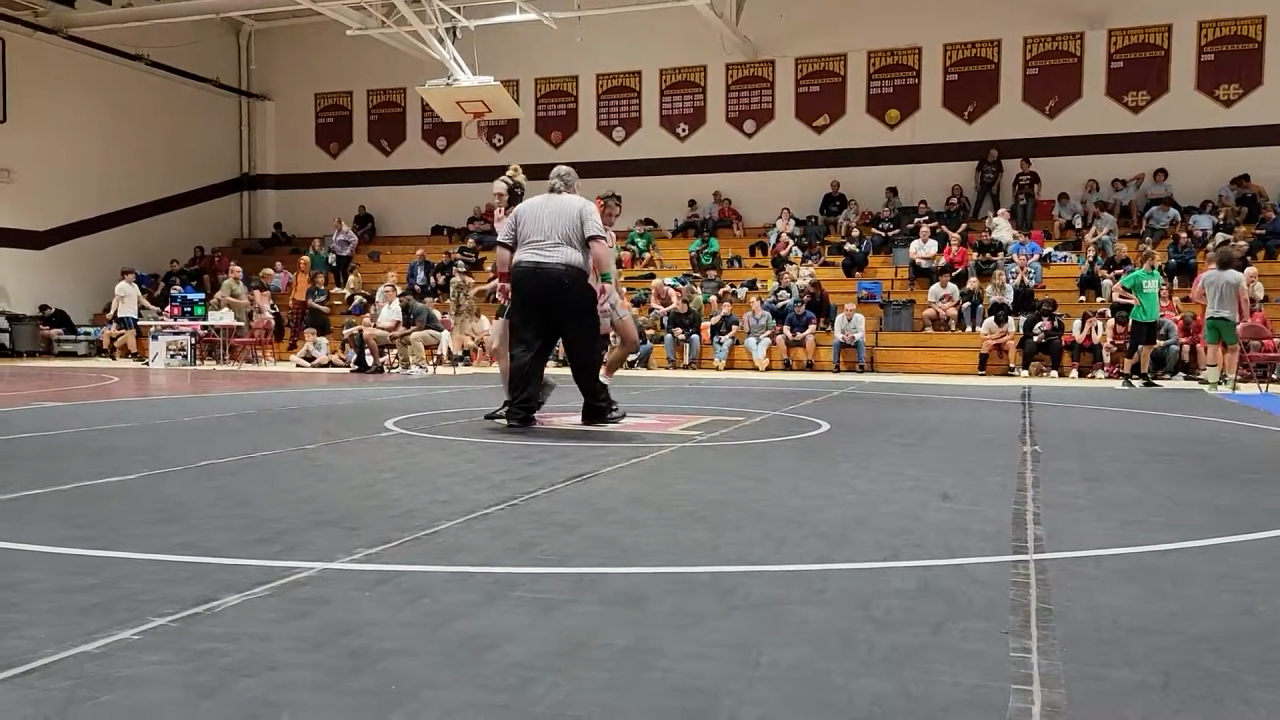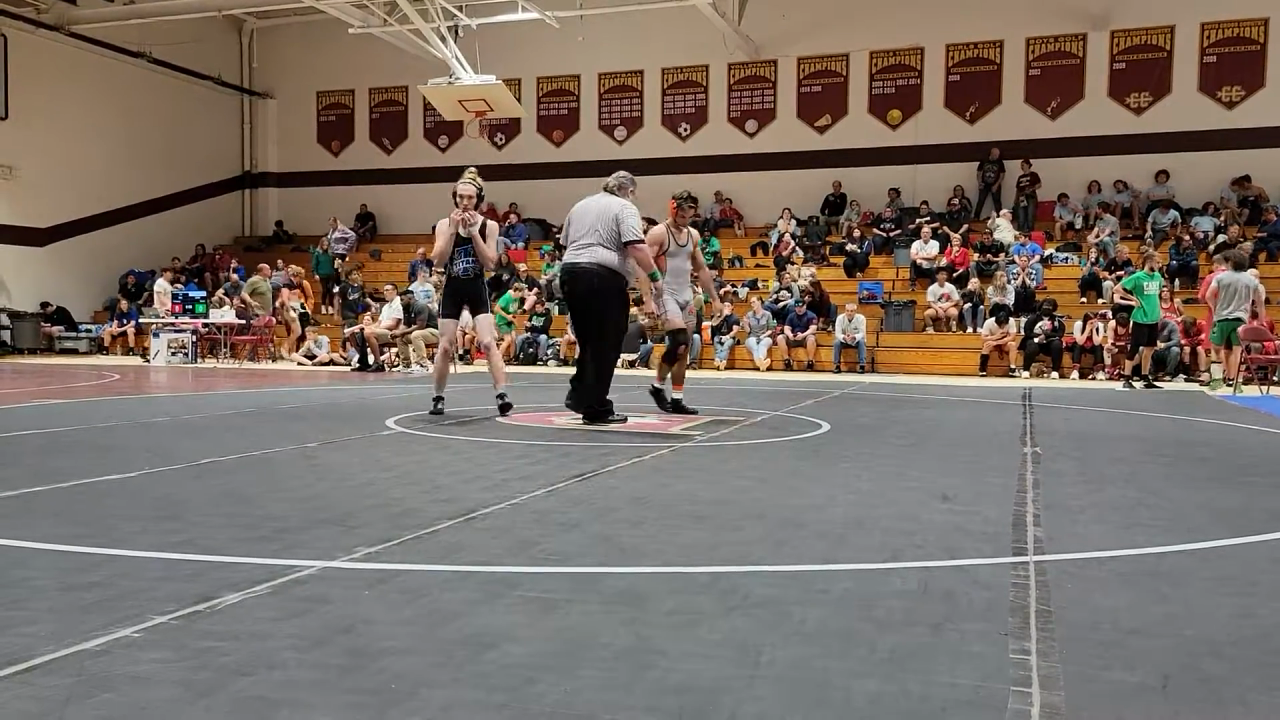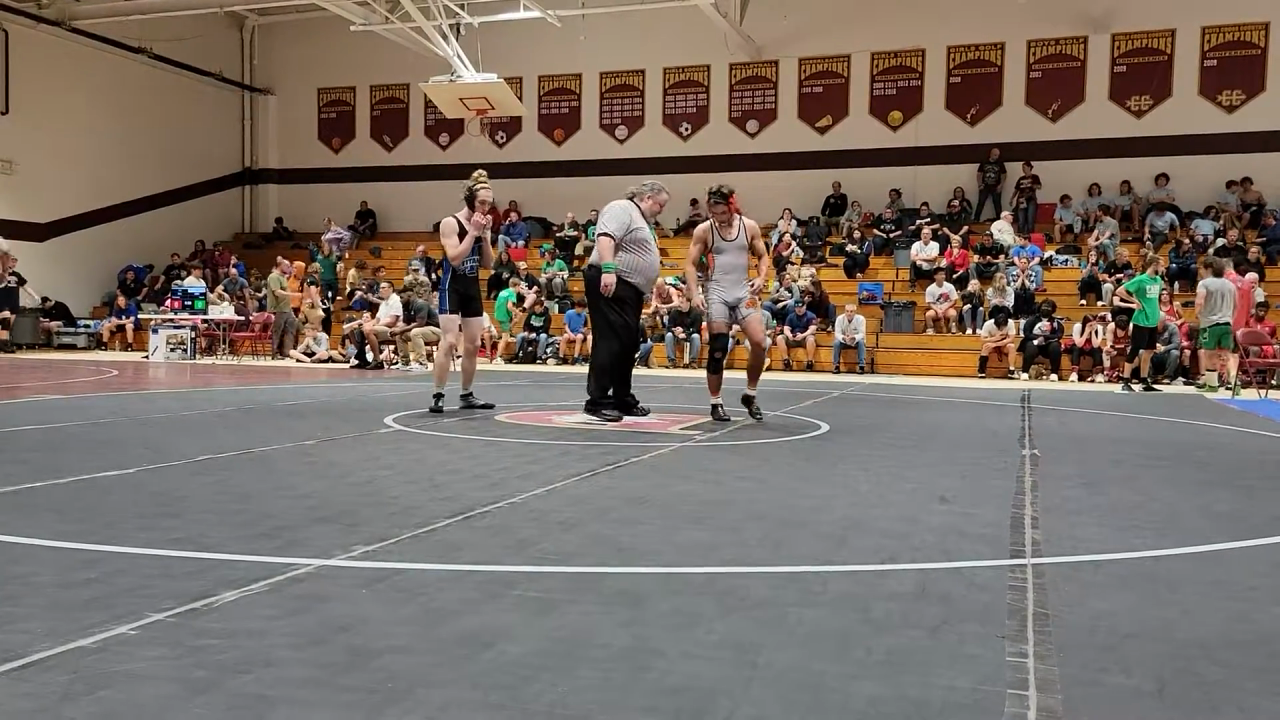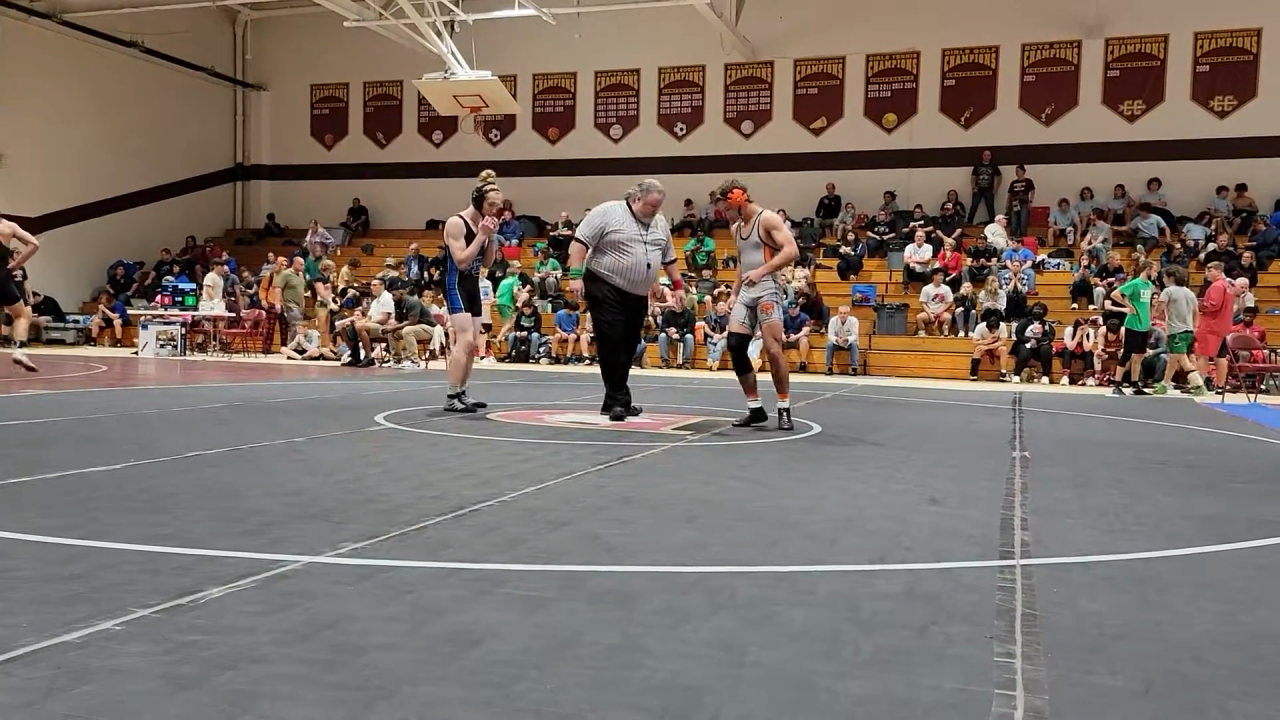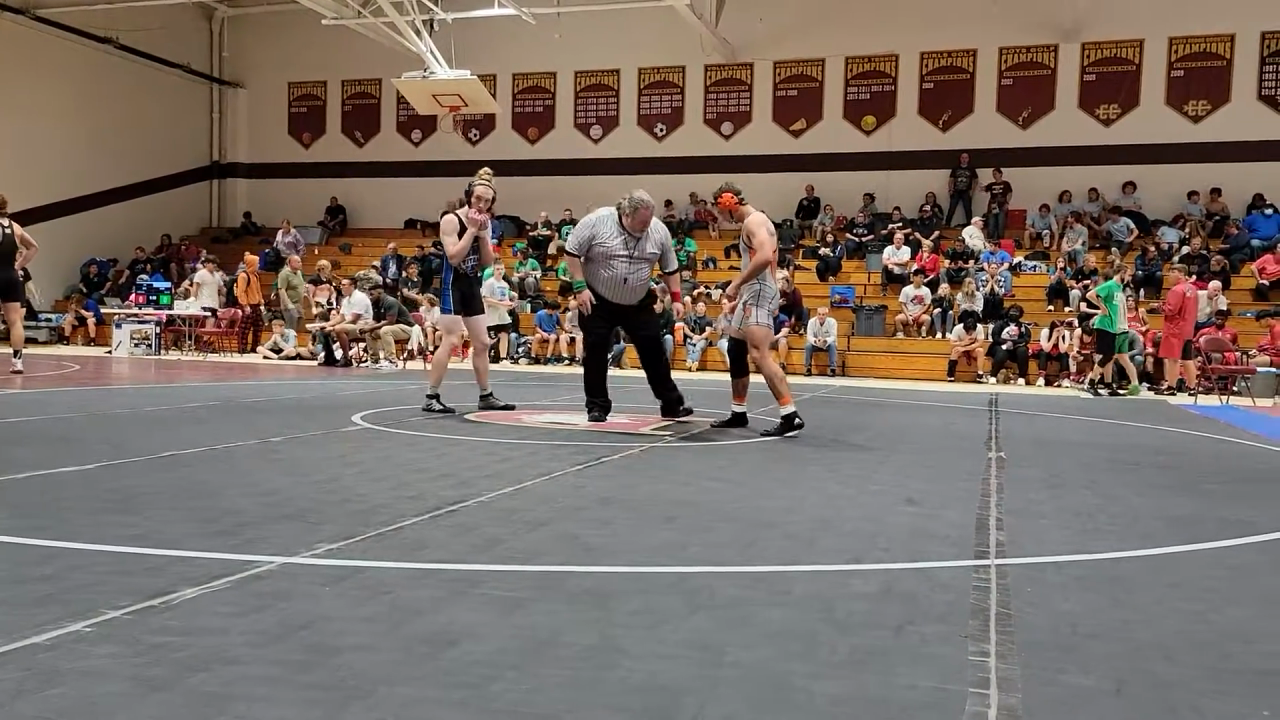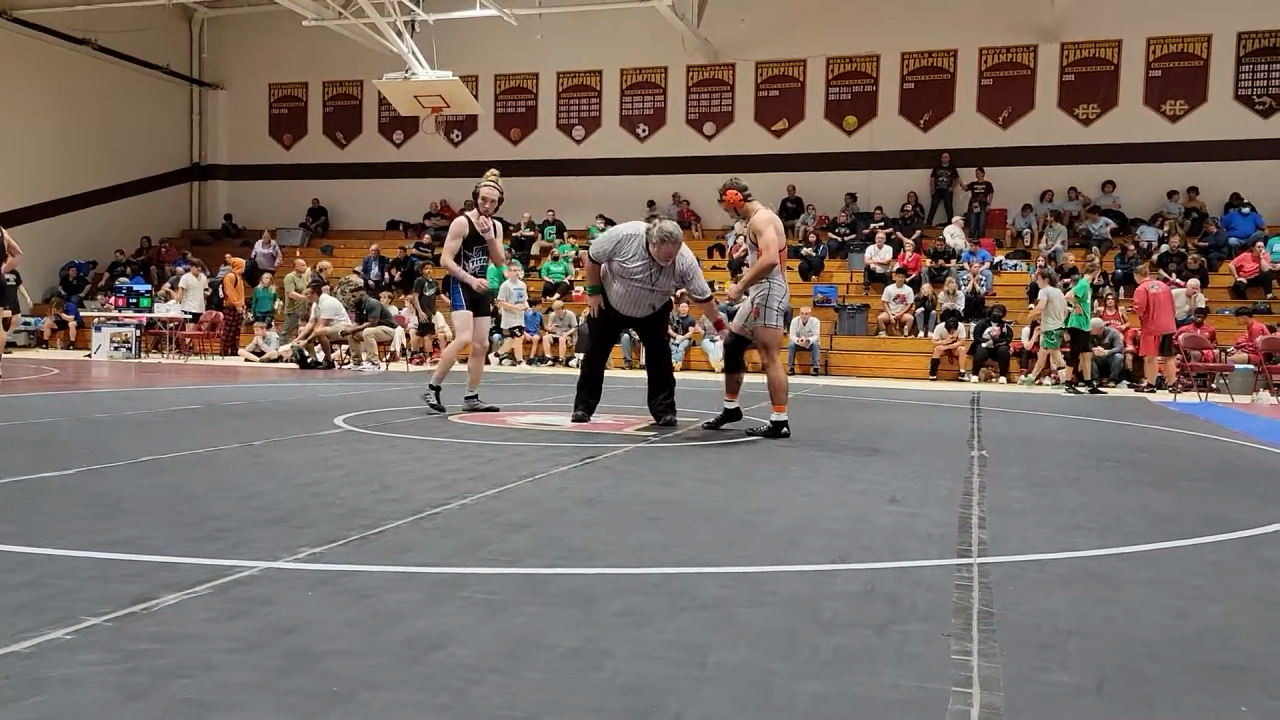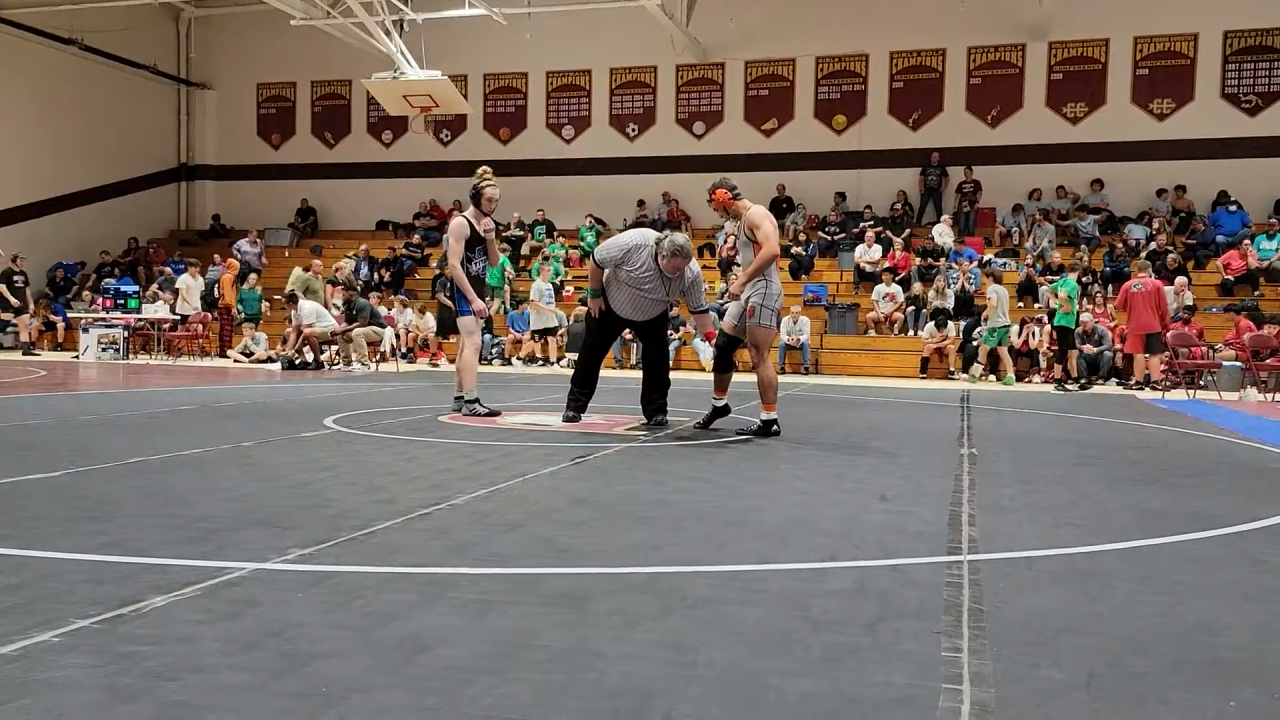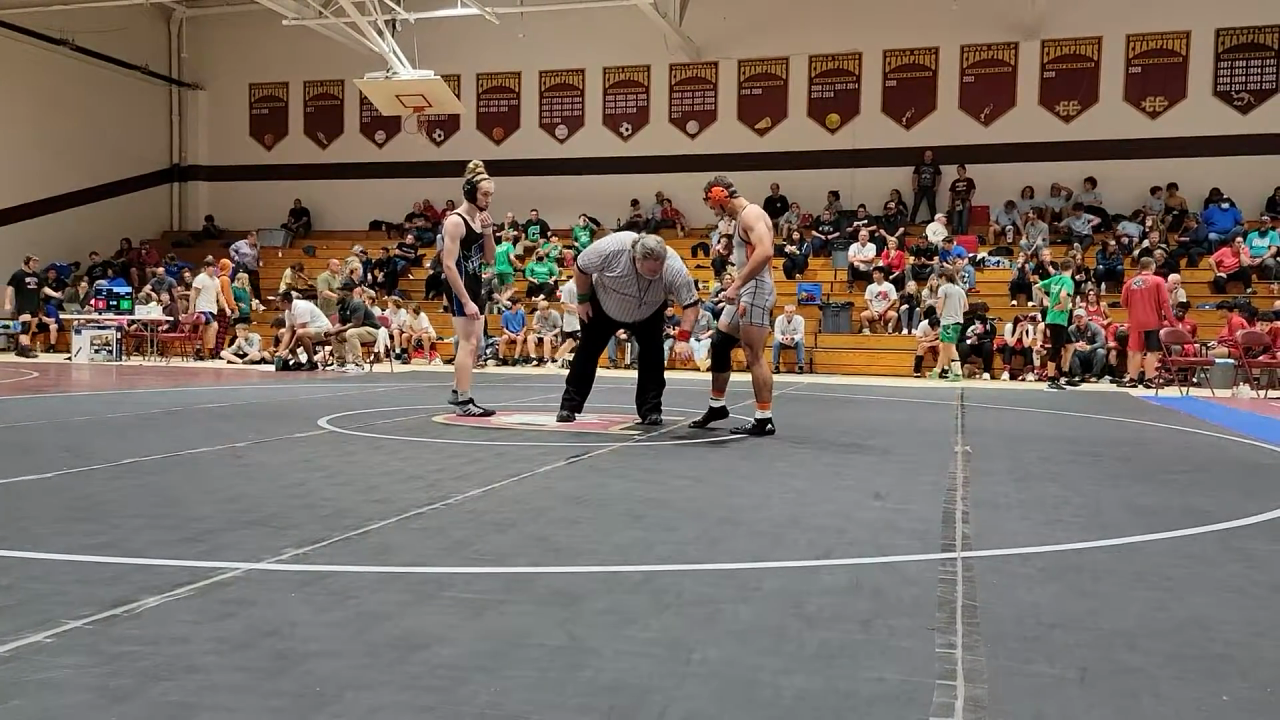
dt=0.5s
person 1, frame 1
left shoulder: (526, 222)
right shoulder: (511, 223)
left elbow: (515, 261)
left wrist: (501, 228)
right wrist: (491, 285)
left hip: (522, 290)
right hip: (511, 290)
left knee: (501, 348)
right knee: (504, 348)
left ankle: (516, 402)
right ankle: (540, 385)
person 1, frame 2
left shoulder: (489, 226)
right shoulder: (444, 224)
left elbow: (489, 263)
right elbow: (437, 261)
left wrist: (474, 232)
right wrist: (454, 229)
left hip: (477, 289)
right hip: (452, 289)
left knee: (487, 342)
right knee: (446, 346)
left ankle: (502, 396)
right ankle: (438, 398)
person 1, frame 3
left shoulder: (483, 226)
right shoulder: (450, 223)
left elbow: (488, 263)
right elbow: (455, 259)
left wrist: (484, 235)
right wrist: (472, 232)
left hip: (473, 287)
right hip: (452, 286)
left knee: (473, 345)
right knee: (450, 341)
left ankle: (466, 395)
right ankle: (438, 396)
person 1, frame 4
left shoulder: (484, 225)
right shoulder: (456, 223)
left elbow: (486, 263)
right elbow: (461, 262)
left wrist: (491, 238)
right wrist: (481, 235)
left hip: (473, 287)
right hip: (456, 286)
left knee: (472, 345)
right knee: (466, 341)
left ankle: (460, 392)
right ankle: (452, 397)
person 1, frame 5
left shoulder: (484, 224)
right shoulder: (451, 220)
left elbow: (488, 262)
right elbow: (454, 257)
left wrist: (483, 233)
right wrist: (471, 230)
left hip: (473, 286)
right hip: (453, 286)
left knee: (482, 343)
right knee: (451, 341)
left ankle: (485, 396)
right ankle: (431, 398)
person 1, frame 6
left shoulder: (496, 227)
right shoulder: (462, 222)
left elbow: (500, 262)
right elbow: (446, 260)
left wrist: (490, 238)
right wrist: (470, 279)
left hip: (481, 289)
right hip: (460, 286)
left knee: (481, 345)
right knee: (463, 339)
left ankle: (471, 397)
right ankle: (432, 388)
person 1, frame 7
left shoulder: (488, 224)
right shoulder: (460, 223)
left elbow: (494, 263)
right elbow: (453, 265)
left wrist: (490, 238)
right wrist: (473, 298)
left hip: (478, 288)
right hip: (463, 290)
left knee: (467, 346)
right knee: (473, 344)
left ankle: (459, 397)
right ankle: (471, 402)
person 1, frame 8
left shoulder: (481, 219)
right shoulder: (455, 221)
left elbow: (489, 259)
right elbow: (448, 265)
left wrist: (489, 233)
right wrist: (466, 301)
left hip: (475, 285)
right hip: (460, 288)
left knee: (475, 344)
right knee: (468, 343)
left ankle: (458, 391)
right ankle: (464, 403)
person 2, frame 1
left shoulder: (611, 236)
left wrist: (621, 298)
left hip: (612, 296)
right hip: (600, 297)
left knee: (632, 341)
right knee: (601, 344)
person 2, frame 2
left shoulder: (693, 235)
right shoulder: (658, 233)
left elbow: (701, 268)
left wrist: (714, 298)
right wrist: (648, 300)
left hip: (687, 295)
right hip: (666, 295)
left knee: (683, 347)
right knee: (679, 344)
left ankle: (674, 397)
right ankle: (658, 386)
person 2, frame 3
left shoulder: (750, 226)
right shoulder: (703, 230)
left elbow: (763, 255)
right elbow: (690, 264)
left wrist: (762, 277)
right wrist: (694, 293)
left hip: (744, 292)
right hip: (716, 293)
left knee: (759, 343)
right knee: (718, 350)
left ankle: (750, 396)
right ankle: (716, 403)
person 2, frame 4
left shoulder: (769, 219)
right shoulder: (736, 228)
left elbow: (791, 250)
left wrist: (762, 271)
right wrist: (734, 294)
left hip: (769, 290)
right hip: (746, 293)
left knee: (772, 348)
right knee: (735, 348)
left ankle: (784, 407)
right ankle: (755, 409)
person 2, frame 5
left shoulder: (755, 221)
right shoulder: (748, 224)
left elbow: (766, 257)
left wrist: (735, 284)
right wrist: (738, 298)
left hip: (761, 293)
right hip: (751, 294)
left knee: (759, 355)
right knee: (735, 352)
left ankle: (790, 416)
right ankle: (738, 412)
person 2, frame 6
left shoulder: (761, 218)
right shoulder: (758, 220)
left elbow: (770, 260)
left wrist: (740, 286)
left hip: (770, 293)
right hip: (759, 293)
left knee: (769, 358)
right knee: (732, 346)
left ankle: (780, 422)
right ankle: (730, 408)
person 2, frame 7
left shoulder: (756, 214)
right shoulder: (743, 220)
left elbow: (771, 250)
left wrist: (741, 280)
left hip: (763, 290)
right hip: (748, 291)
left knee: (759, 357)
right knee: (722, 346)
left ankle: (769, 421)
right ankle: (719, 405)
person 2, frame 8
left shoulder: (752, 214)
right shoulder: (741, 217)
left elbow: (764, 252)
left wrist: (736, 284)
left hip: (756, 290)
right hip: (745, 291)
left knee: (753, 356)
right knee: (719, 345)
left ankle: (764, 420)
right ankle: (717, 406)
person 3, frame 1
left shoulder: (524, 207)
right shoulder: (583, 206)
left elbow: (503, 246)
right elbow: (598, 244)
left wrist: (504, 279)
right wrist: (606, 279)
left hip: (526, 278)
right hip: (566, 280)
left knee: (526, 347)
right knee: (583, 346)
left ankle: (519, 412)
right ankle: (596, 408)
person 3, frame 2
left shoulder: (581, 206)
right shoulder: (624, 208)
left elbow: (565, 244)
right elbow: (637, 247)
right wrist: (654, 277)
left hip: (571, 276)
right hip: (603, 280)
left knee: (589, 341)
right knee: (605, 344)
left ankle: (579, 395)
right ankle: (596, 408)
person 3, frame 3
left shoulder: (640, 217)
right shoulder: (621, 209)
right elbow: (605, 238)
left wrist: (649, 287)
right wrist: (608, 271)
left hip: (628, 289)
right hip: (611, 284)
left knee: (628, 344)
right knee: (613, 341)
left ankle: (623, 400)
right ankle: (597, 401)
person 3, frame 4
left shoulder: (660, 223)
right shoulder: (607, 212)
left elbow: (669, 258)
right elbow: (580, 242)
left wrist: (677, 285)
right wrist: (575, 275)
left hip: (637, 296)
right hip: (606, 290)
left knee: (627, 348)
right knee: (611, 346)
left ankle: (619, 400)
right ankle: (616, 402)
person 3, frame 5
left shoulder: (659, 230)
right shoulder: (596, 221)
left elbow: (670, 268)
right elbow: (571, 253)
left wrist: (676, 298)
right wrist: (580, 288)
left hip: (638, 303)
right hip: (598, 300)
left knee: (653, 349)
right knee: (596, 353)
left ankle: (671, 403)
right ankle: (597, 406)
person 3, frame 6
left shoulder: (686, 261)
right shoulder: (624, 235)
left elbow: (703, 296)
right elbow: (593, 258)
left wrist: (719, 325)
right wrist: (593, 292)
left hip: (652, 314)
right hip: (609, 306)
left knee: (660, 357)
right knee: (595, 354)
left ankle: (664, 411)
right ankle: (583, 407)
person 3, frame 7
left shoulder: (691, 272)
right shoulder: (633, 243)
left elbow: (699, 309)
right elbow: (596, 261)
left wrist: (712, 339)
right wrist: (594, 294)
right hip: (609, 305)
left knee: (658, 358)
right knee: (591, 353)
left ankle: (656, 412)
right ankle: (574, 407)
person 3, frame 8
left shoulder: (674, 267)
right shoulder: (610, 248)
left elbow: (691, 304)
right elbow: (581, 268)
left wrist: (683, 339)
right wrist: (582, 300)
right hip: (602, 307)
left knee: (652, 355)
right knee: (586, 353)
left ankle: (650, 411)
right ankle: (569, 406)
